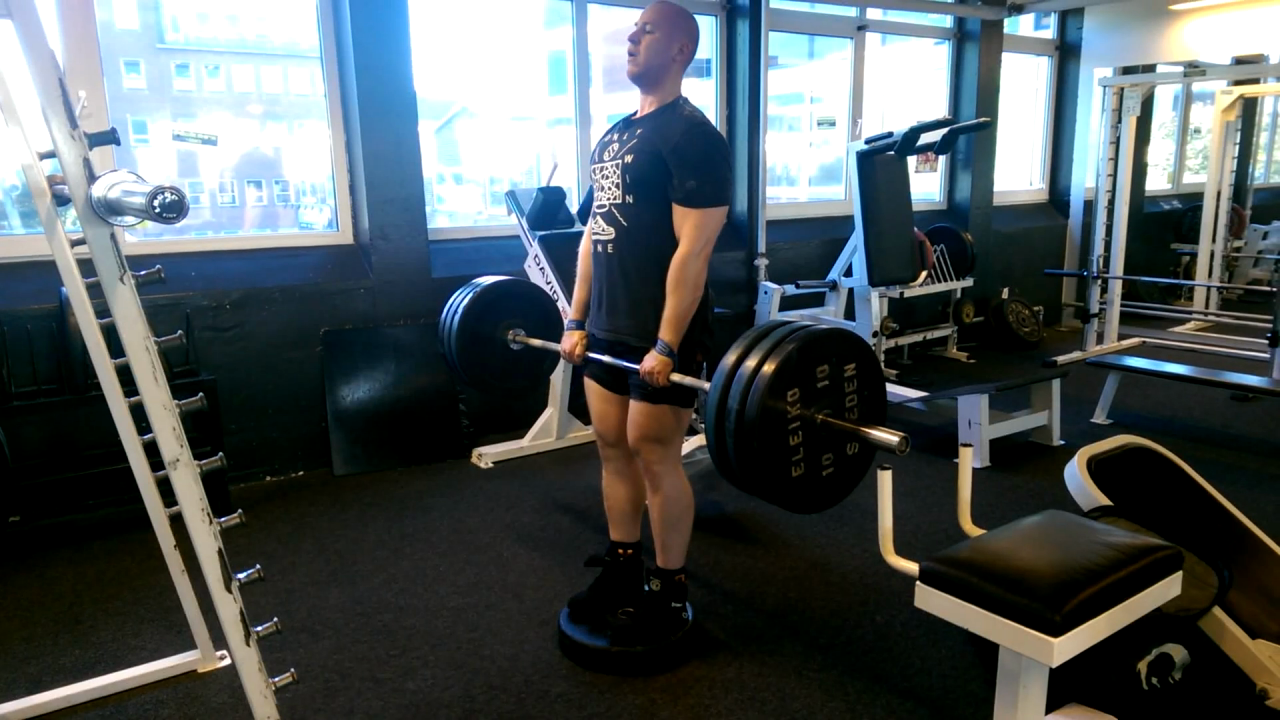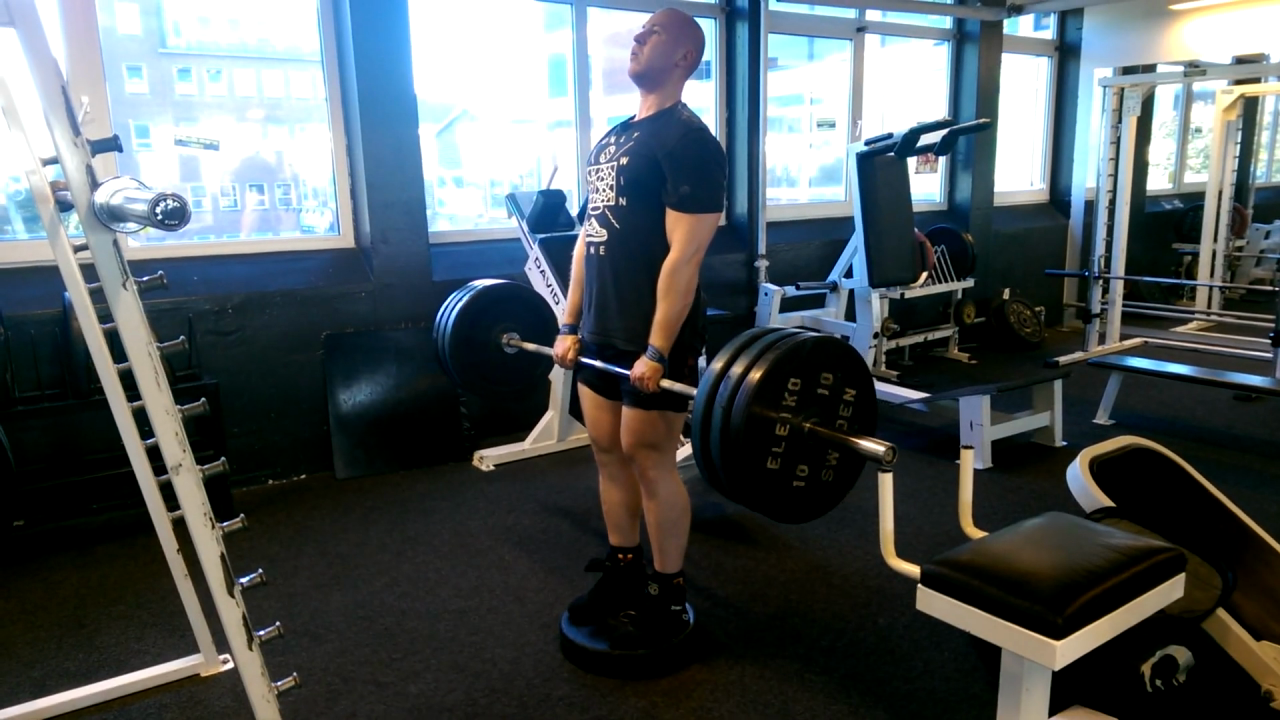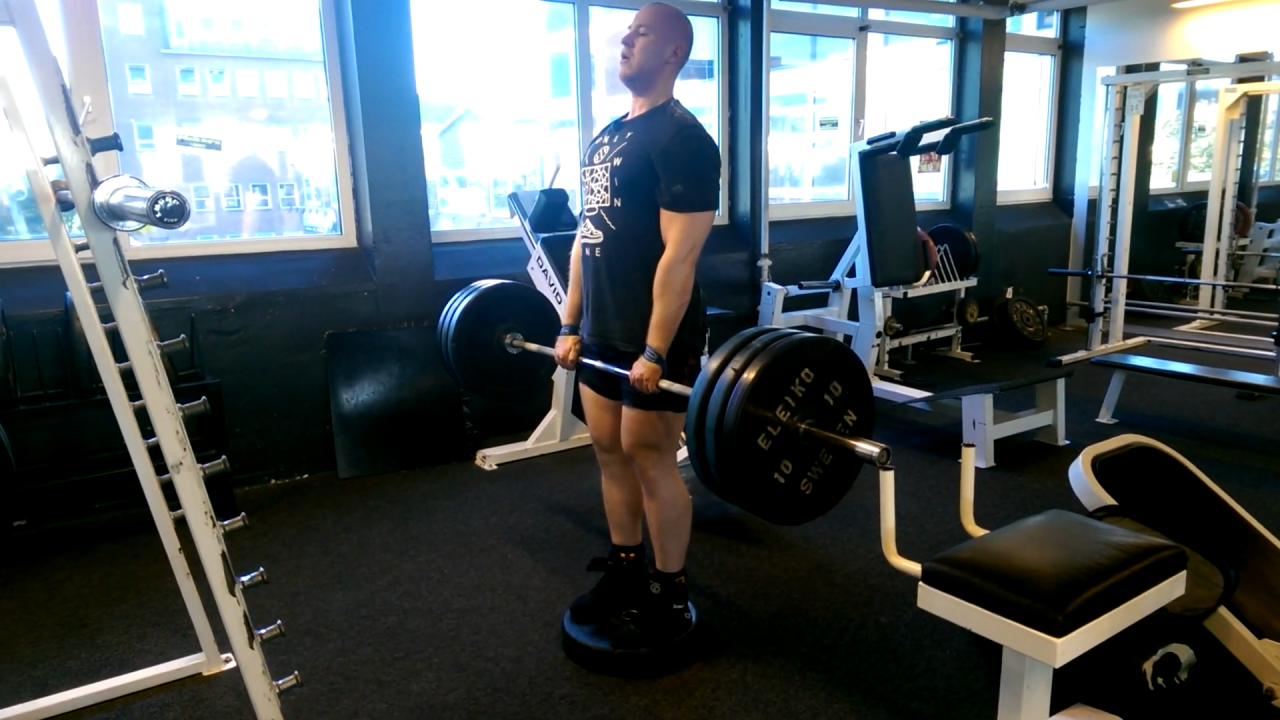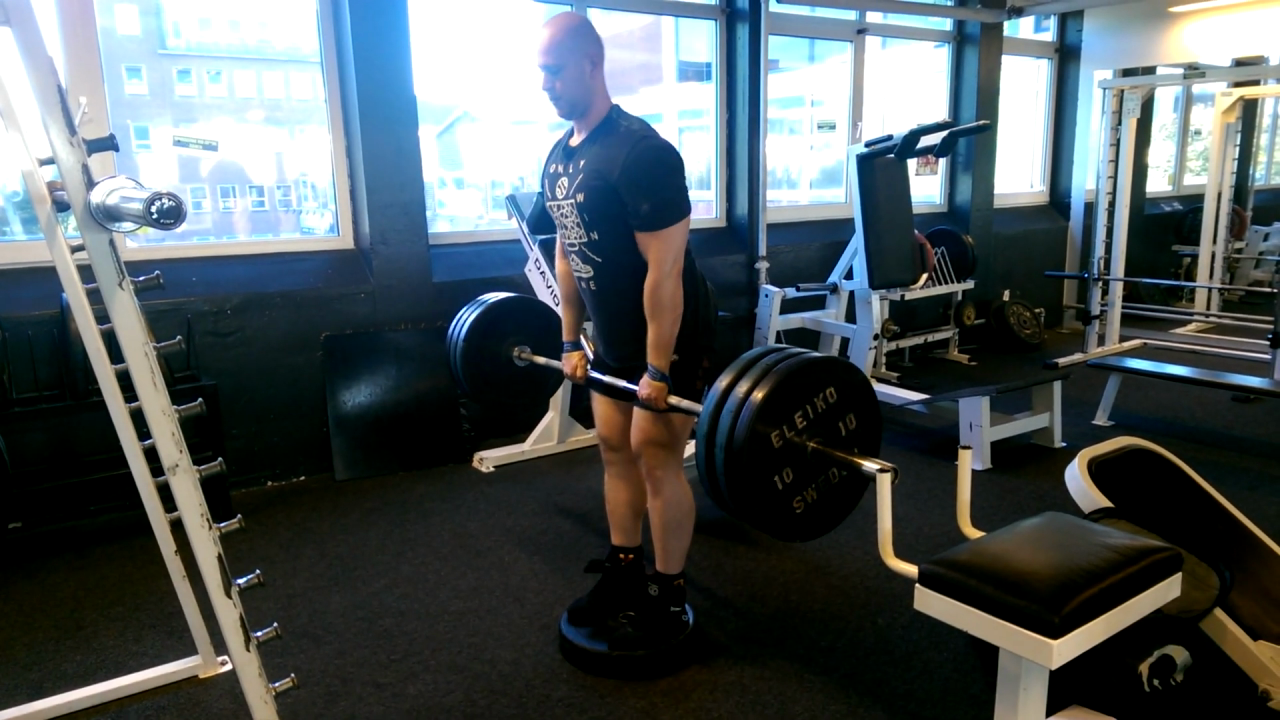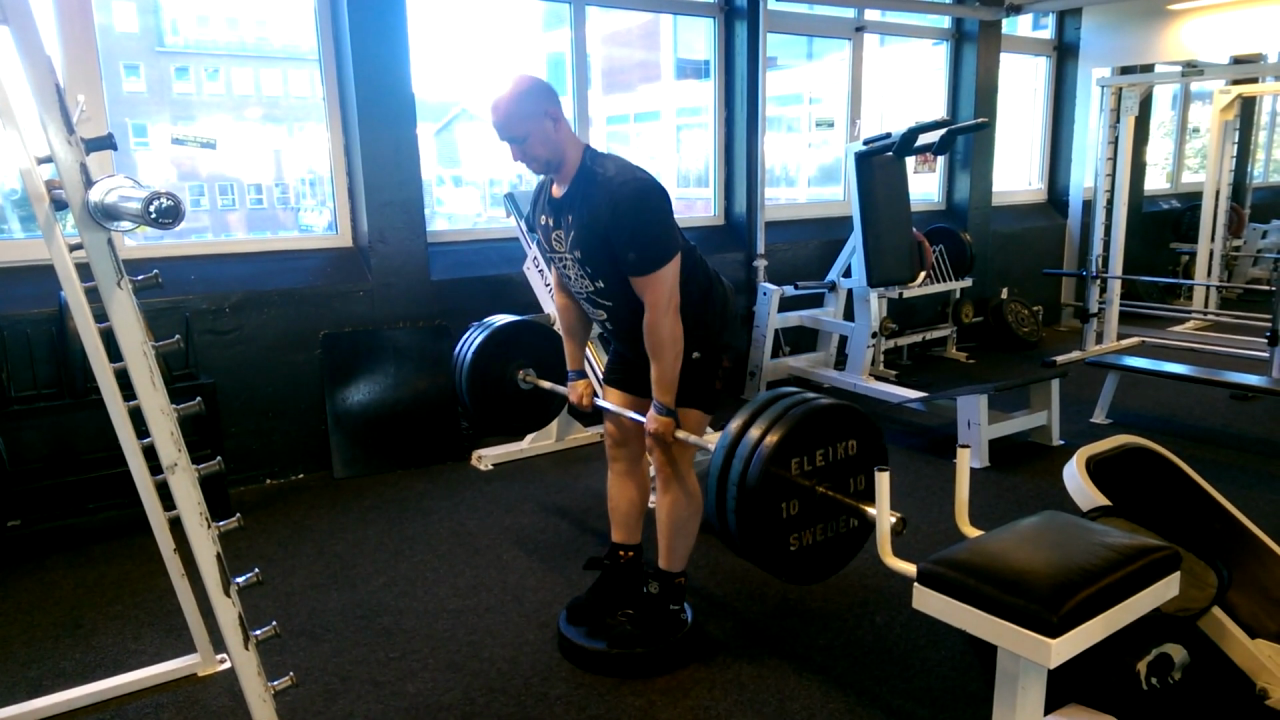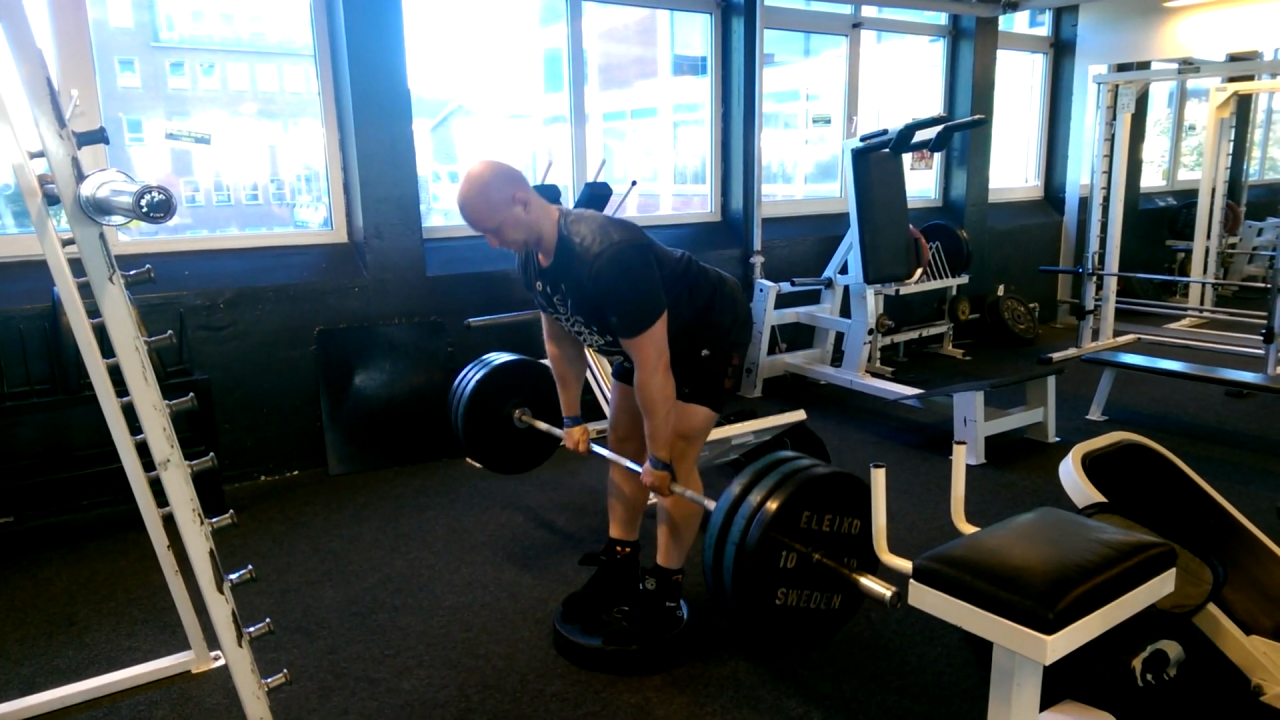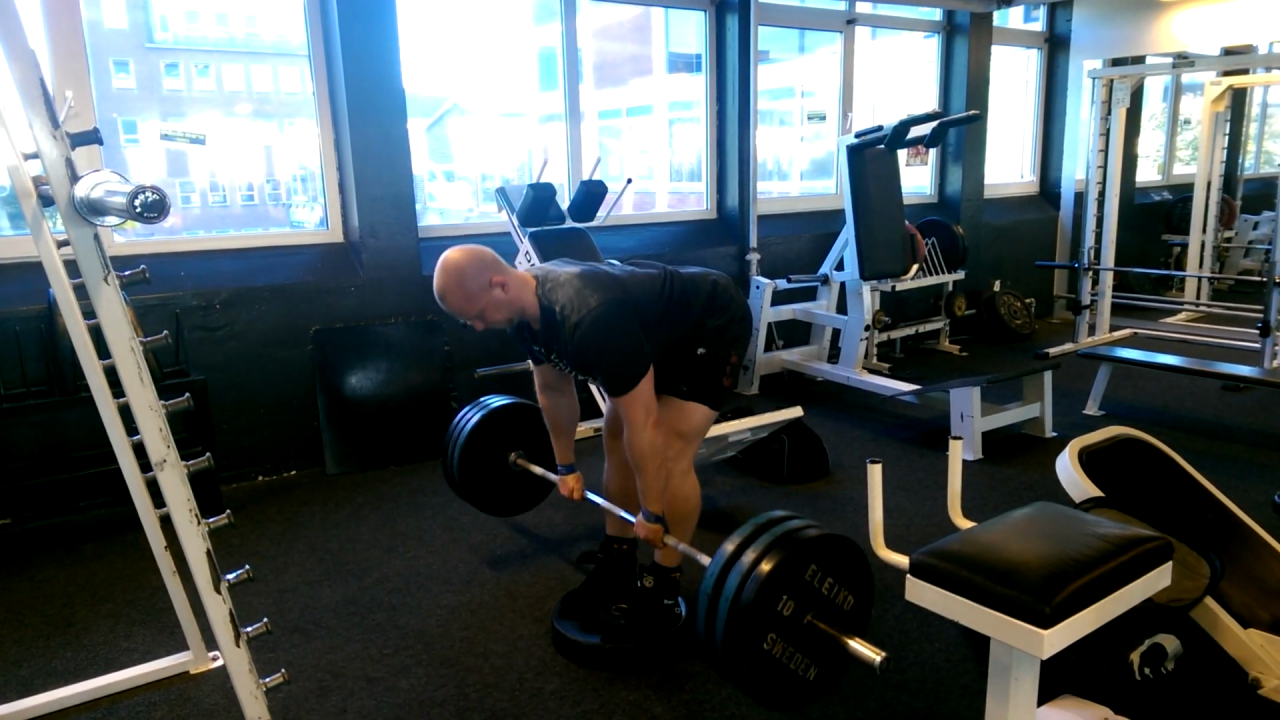
dt=0.7s
person 1, frame 1
left shoulder: (692, 137)
right shoulder: (614, 136)
left elbow: (694, 250)
left wrist: (667, 345)
right wrist: (576, 321)
left hip: (659, 334)
right hip: (606, 329)
left knee: (654, 457)
right knee: (612, 449)
left ankle: (668, 593)
right ankle: (621, 571)
person 1, frame 2
left shoulder: (688, 141)
right shoulder: (613, 137)
left elbow: (685, 255)
left wrist: (658, 351)
right wrist: (570, 324)
left hip: (652, 339)
right hip: (601, 334)
left knee: (650, 461)
right knee: (609, 453)
left ankle: (668, 596)
right ankle: (622, 573)
person 1, frame 3
left shoulder: (681, 139)
right shoulder: (607, 136)
left elbow: (680, 254)
left wrist: (655, 352)
right wrist: (570, 326)
left hip: (653, 337)
right hip: (601, 334)
left knee: (650, 461)
right knee: (609, 453)
left ankle: (671, 595)
right ankle: (625, 572)
person 1, frame 4
left shoulder: (641, 153)
right shoulder: (559, 157)
left elbow: (664, 271)
left wrist: (658, 369)
right wrist: (571, 341)
left hip: (668, 337)
right hip: (612, 338)
left knee: (656, 458)
right knee: (615, 451)
left ankle: (668, 598)
right ankle: (623, 573)
person 1, frame 5
left shoulder: (627, 193)
right shoulder: (543, 202)
left elbow: (663, 309)
right elbow: (567, 289)
left wrist: (663, 406)
right wrist: (575, 371)
left hip: (693, 329)
right hip: (632, 332)
left knee: (670, 454)
right knee: (621, 443)
left ankle: (667, 596)
right ankle: (622, 573)
person 1, frame 6
left shoulder: (610, 256)
right shoulder: (532, 260)
left elbow: (653, 367)
right elbow: (561, 340)
left wrist: (659, 460)
right wrist: (571, 417)
left hip: (711, 331)
right hip: (644, 339)
left knee: (675, 459)
right knee: (622, 444)
left ankle: (664, 592)
right ankle: (619, 570)
person 1, frame 7
left shoulder: (592, 319)
right shoulder: (526, 310)
left elbow: (644, 424)
right elbow: (554, 389)
left wrist: (652, 513)
right wrist: (565, 466)
left hip: (714, 326)
right hip: (663, 325)
left knee: (670, 453)
right knee: (615, 438)
left ankle: (662, 591)
right ankle: (617, 568)
